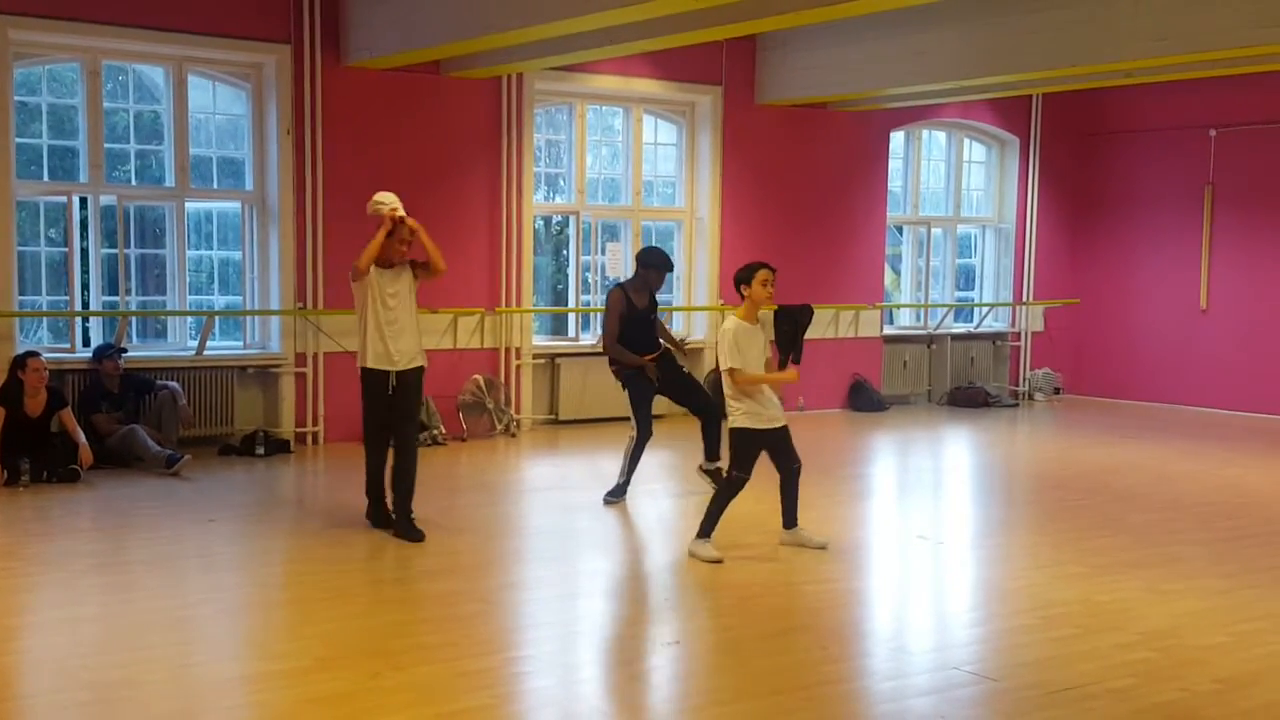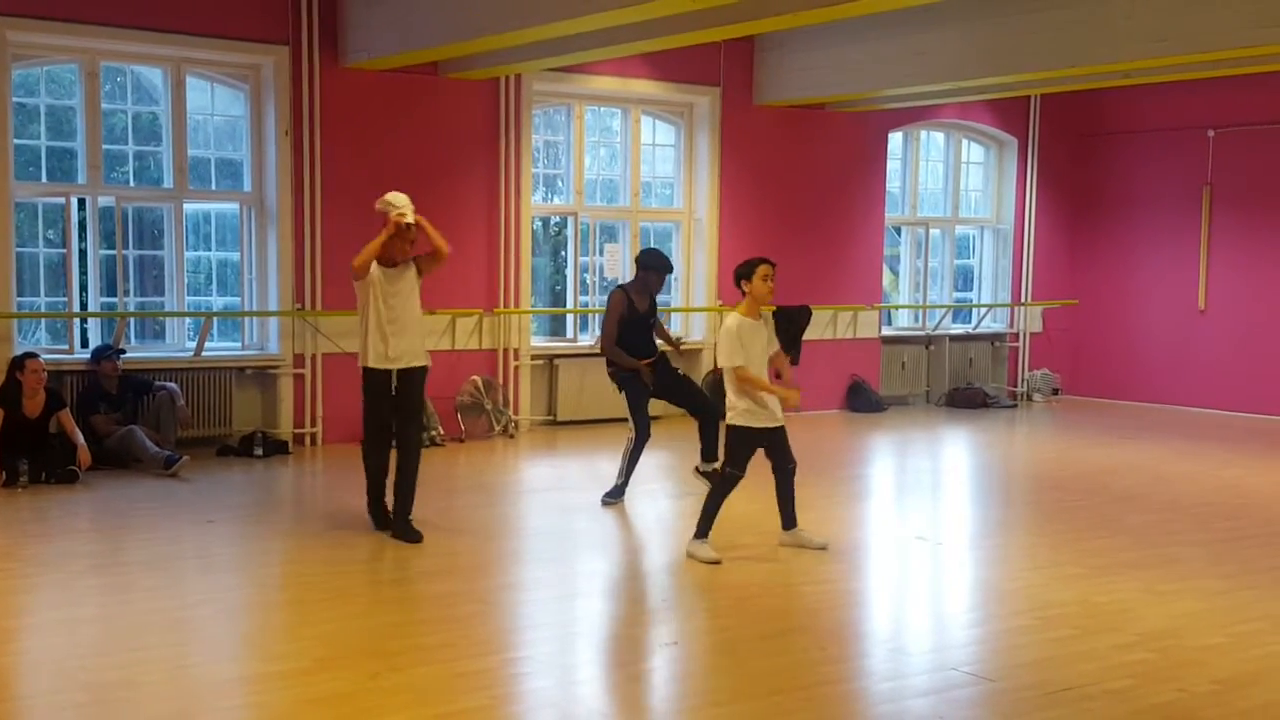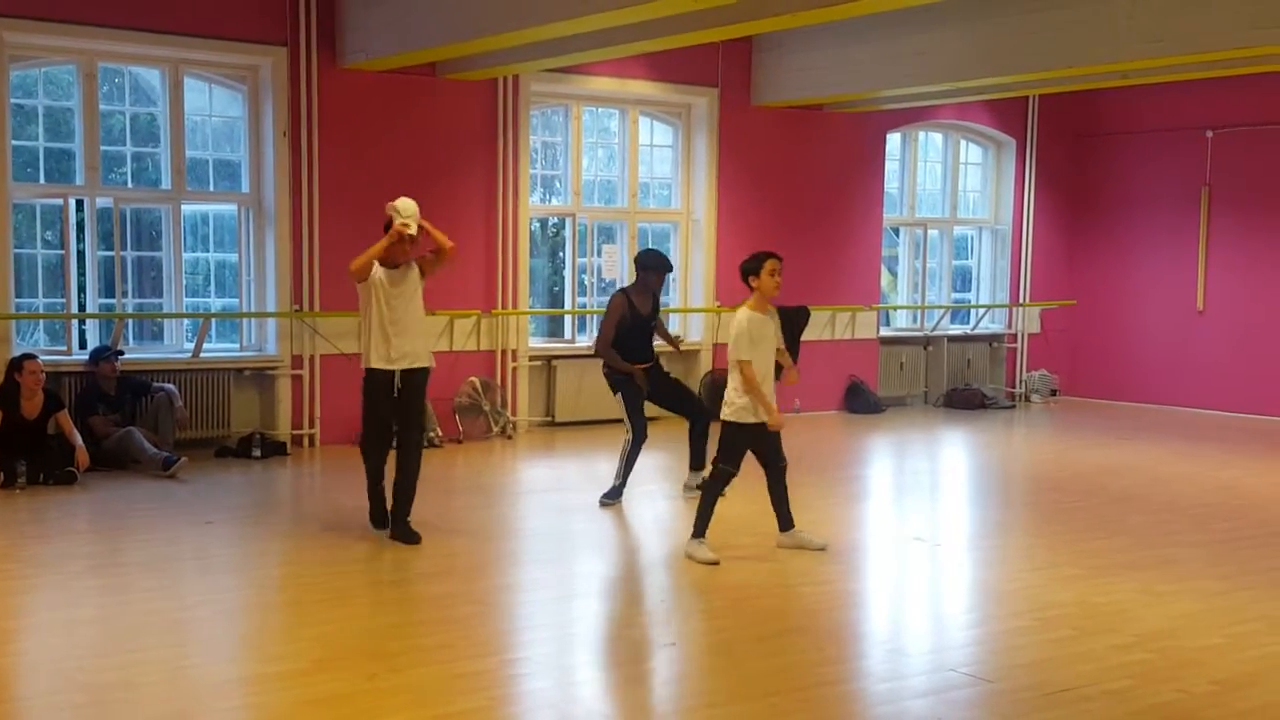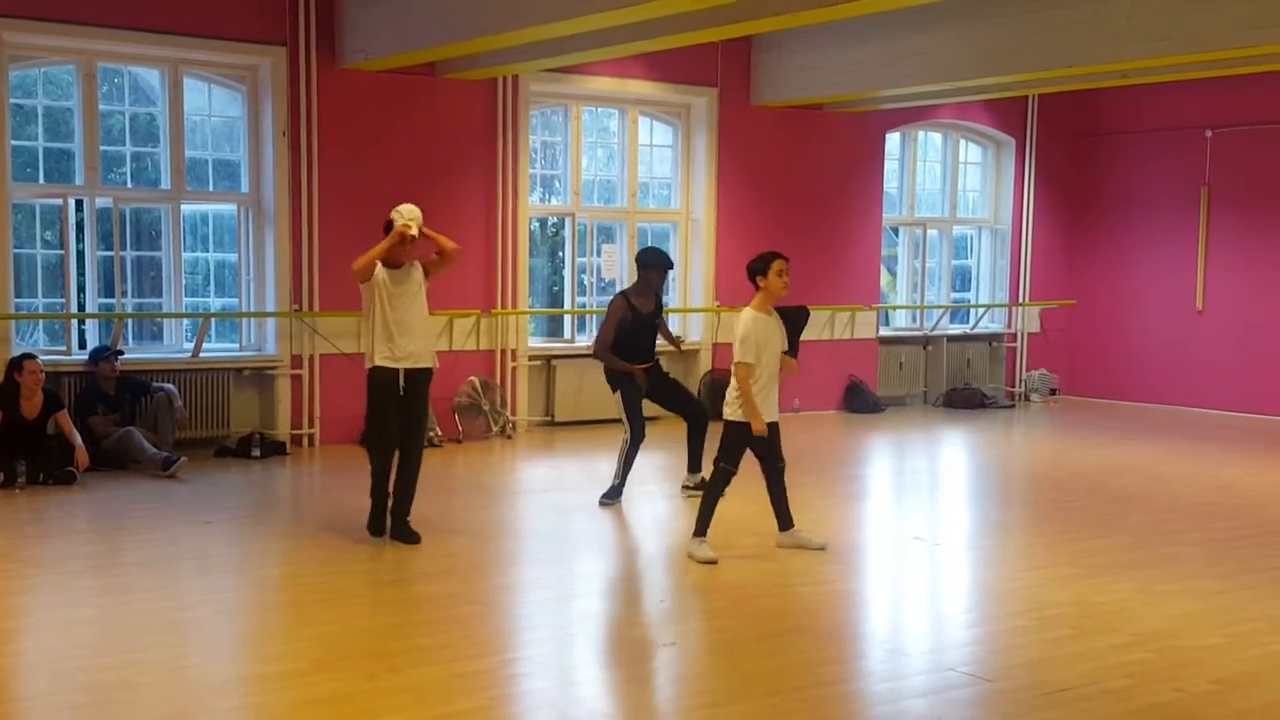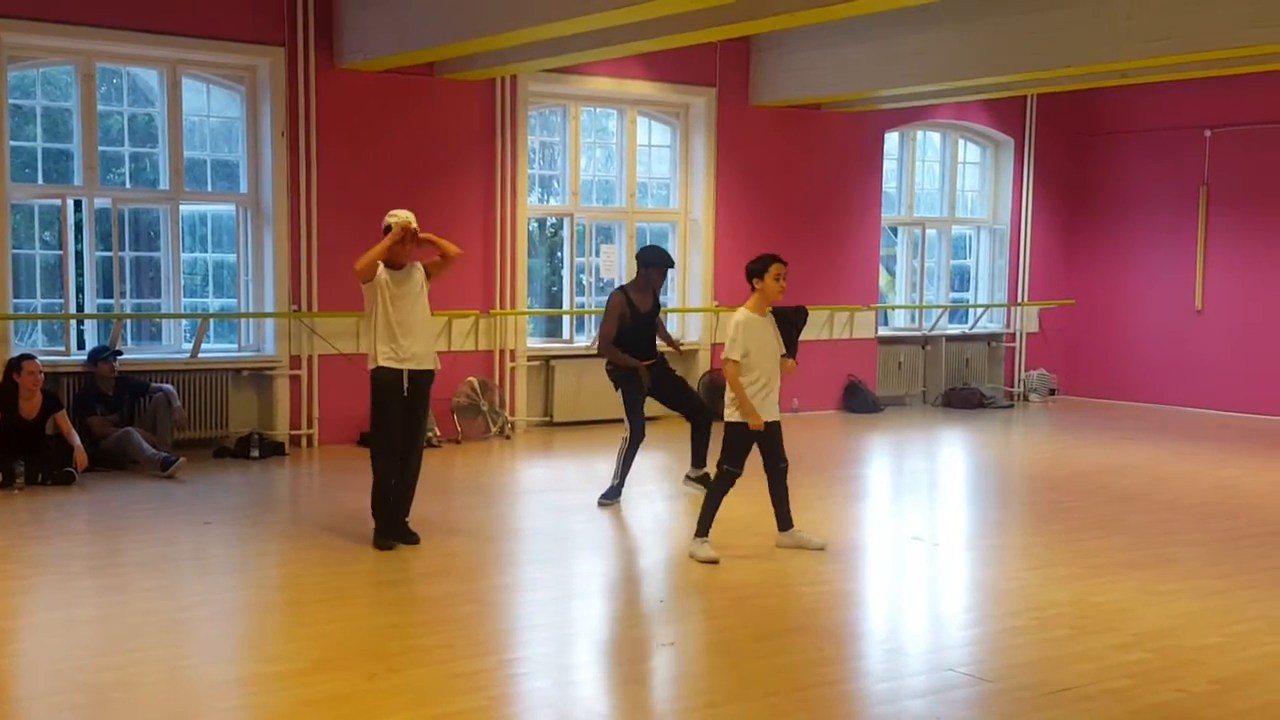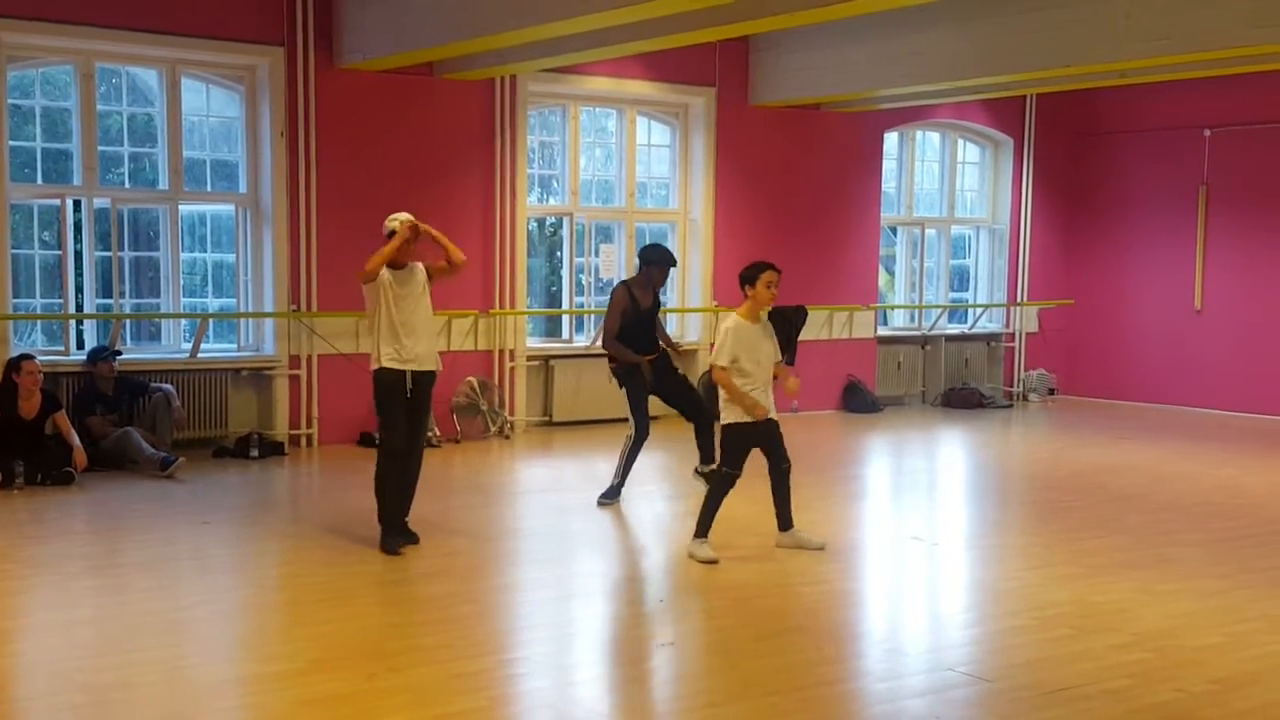
dt=0.1s
person 1, frame 1
left shoulder: (411, 269)
right shoulder: (363, 274)
left elbow: (440, 268)
right elbow: (362, 264)
left wrist: (417, 228)
right wrist: (386, 225)
left hip: (410, 365)
right hip: (375, 366)
left knee: (406, 441)
right knee: (376, 441)
left ankle: (403, 516)
right ankle: (376, 505)
person 1, frame 2
left shoulder: (415, 268)
right shoulder: (369, 271)
left elbow: (444, 252)
right elbow: (356, 264)
left wrist: (417, 221)
right wrist: (388, 230)
left hip: (412, 364)
right hip: (376, 365)
left knee: (410, 441)
right knee: (376, 440)
left ankle: (401, 517)
right ankle: (377, 500)
person 1, frame 3
left shoulder: (418, 268)
right shoulder: (371, 273)
left elbow: (448, 249)
right elbow: (354, 269)
left wrist: (421, 224)
right wrist: (389, 237)
left hip: (415, 365)
right hip: (379, 366)
left knee: (411, 443)
right knee: (374, 441)
left ankle: (401, 519)
right ankle: (377, 498)
person 1, frame 4
left shoulder: (420, 270)
right shoulder: (373, 273)
left elbow: (452, 250)
right elbow: (356, 269)
left wrist: (423, 230)
right wrist: (393, 237)
left hip: (419, 365)
right hip: (383, 366)
left knee: (412, 445)
right knee: (380, 440)
left ankle: (400, 518)
right ankle: (379, 507)
person 1, frame 5
left shoulder: (421, 272)
right shoulder: (375, 274)
left elbow: (455, 254)
right elbow: (359, 268)
left wrist: (424, 236)
right wrist: (392, 236)
left hip: (421, 366)
right hip: (386, 366)
left knee: (412, 447)
right knee: (386, 444)
left ankle: (398, 520)
right ankle: (382, 521)
person 1, frame 6
left shoulder: (422, 271)
right shoulder: (375, 271)
left elbow: (459, 262)
right elbow: (372, 266)
left wrist: (433, 233)
right wrist: (401, 236)
left hip: (423, 367)
right hip: (389, 367)
left knee: (413, 448)
right knee: (392, 447)
left ankle: (399, 520)
right ankle: (388, 528)
person 2, frame 1
left shoulder: (759, 326)
right shoulder: (730, 329)
right elbow: (736, 377)
left wrist: (778, 382)
right wrist: (779, 377)
left hip: (771, 414)
right hip: (745, 419)
left knee: (791, 467)
right knee: (736, 479)
left ankle: (790, 530)
right ankle: (701, 539)
person 2, frame 2
left shoulder: (762, 321)
right shoulder: (733, 326)
right elbow: (740, 375)
left wrist: (787, 376)
right wrist: (782, 393)
left hip: (770, 413)
right hip: (745, 417)
left knee: (786, 467)
right knee: (729, 477)
left ankle: (790, 530)
right ankle: (698, 540)
person 2, frame 3
left shoulder: (772, 316)
right shoulder: (743, 320)
right elbow: (745, 371)
left wrist: (789, 366)
right wrist: (769, 409)
left hip: (766, 412)
right hip: (740, 412)
left knee: (777, 467)
right knee: (722, 473)
left ankle: (787, 531)
right ankle: (696, 539)
person 2, frame 4
left shoulder: (775, 318)
right shoulder: (749, 321)
right elbow: (741, 372)
left wrist: (789, 362)
right wrist: (753, 415)
left hip: (767, 412)
right hip: (742, 413)
left knee: (775, 468)
right knee: (723, 472)
left ankle: (787, 531)
right ankle: (698, 539)
person 2, frame 5
left shoulder: (768, 319)
right shoulder: (741, 321)
right elbow: (729, 370)
left wrist: (787, 364)
right wrist: (749, 412)
left hip: (768, 412)
right hip: (742, 414)
left knee: (778, 468)
right knee: (728, 474)
left ankle: (786, 531)
right ankle: (700, 539)
person 2, frame 6
left shoulder: (766, 326)
right shoulder: (731, 327)
left elbow: (776, 364)
right elbow: (718, 374)
left wrist: (790, 378)
right wrist: (750, 404)
left hip: (765, 414)
right hip: (736, 415)
left knee: (781, 467)
right knee: (727, 475)
left ankle: (786, 531)
right ankle: (699, 540)
person 3, frame 1
left shoulder: (649, 292)
right shoulder: (617, 296)
right elbow: (609, 345)
left wrist: (673, 343)
right wrist: (643, 364)
left hip: (662, 361)
right hip: (633, 369)
left knee: (710, 409)
right knee: (642, 429)
left ankle: (710, 465)
right ankle: (622, 484)
person 3, frame 2
left shoulder: (650, 295)
right shoulder: (619, 298)
right elbow: (607, 346)
left wrist: (670, 341)
right wrist: (639, 367)
left hip: (658, 365)
right hip: (628, 372)
left knee: (707, 410)
right knee: (641, 431)
left ankle: (708, 467)
right ankle: (620, 486)
person 3, frame 3
left shoulder: (652, 295)
right shoulder: (620, 301)
right elbow: (601, 348)
left wrist: (670, 340)
right wrist: (633, 371)
left hip: (651, 369)
right hip: (623, 375)
left knee: (700, 413)
right knee: (637, 432)
left ankle: (695, 479)
right ankle: (617, 487)
person 3, frame 4
left shoulder: (656, 294)
right shoulder: (620, 304)
right elbow: (600, 351)
left wrist: (671, 339)
right wrist: (633, 371)
left hip: (651, 369)
right hip: (624, 374)
left knee: (698, 414)
right knee: (635, 431)
left ankle: (692, 480)
right ankle: (616, 486)
person 3, frame 5
left shoulder: (654, 292)
right shoulder: (619, 299)
right elbow: (604, 347)
left wrist: (669, 340)
right wrist: (637, 366)
left hip: (656, 366)
right hip: (627, 371)
left knee: (701, 412)
right knee: (635, 431)
left ankle: (696, 472)
right ankle: (616, 486)
person 3, frame 6
left shoulder: (654, 290)
right shoulder: (622, 293)
right elbow: (608, 342)
left wrist: (666, 341)
right wrist: (640, 361)
left hip: (658, 362)
right hip: (630, 367)
left knee: (700, 411)
right knee: (640, 429)
left ankle: (705, 467)
right ankle: (616, 486)
